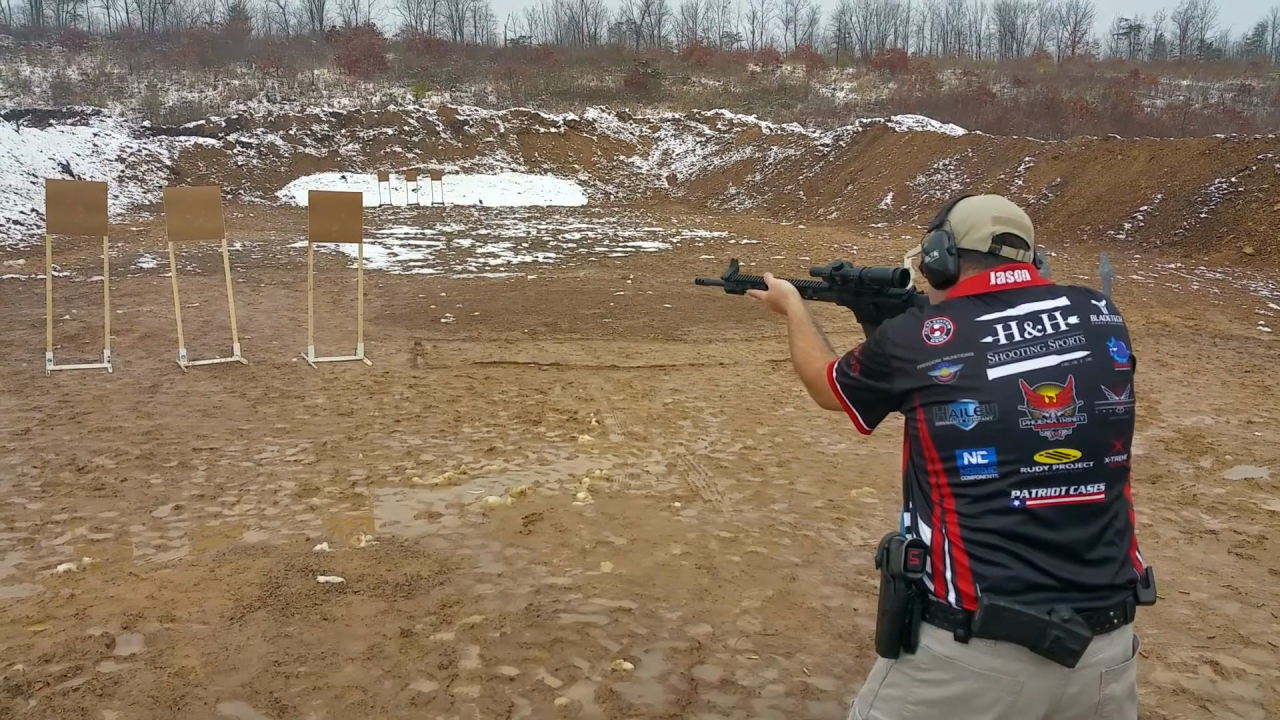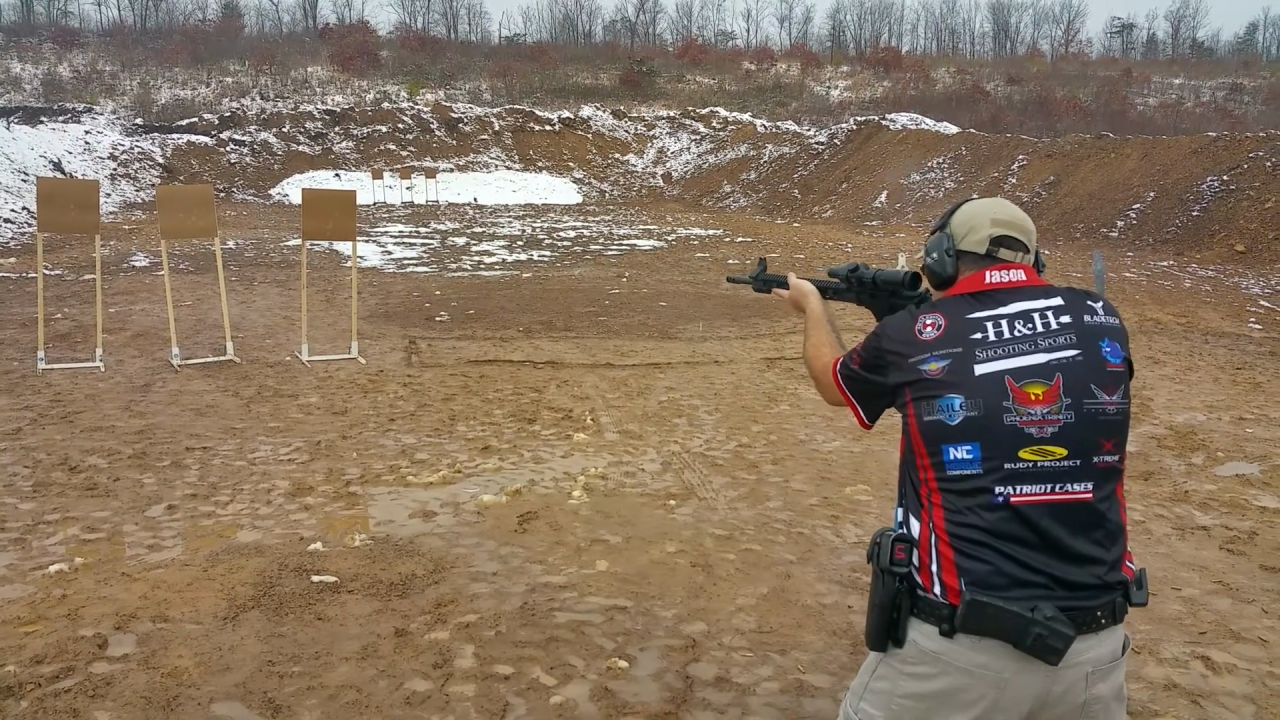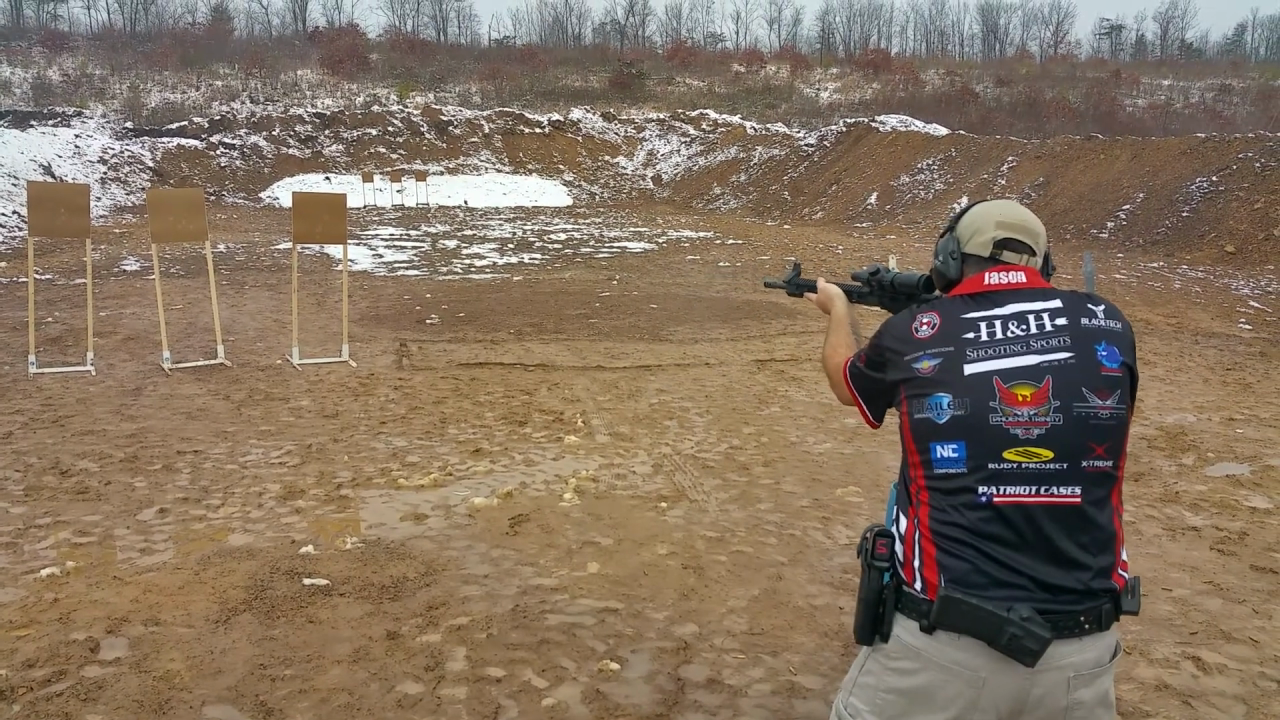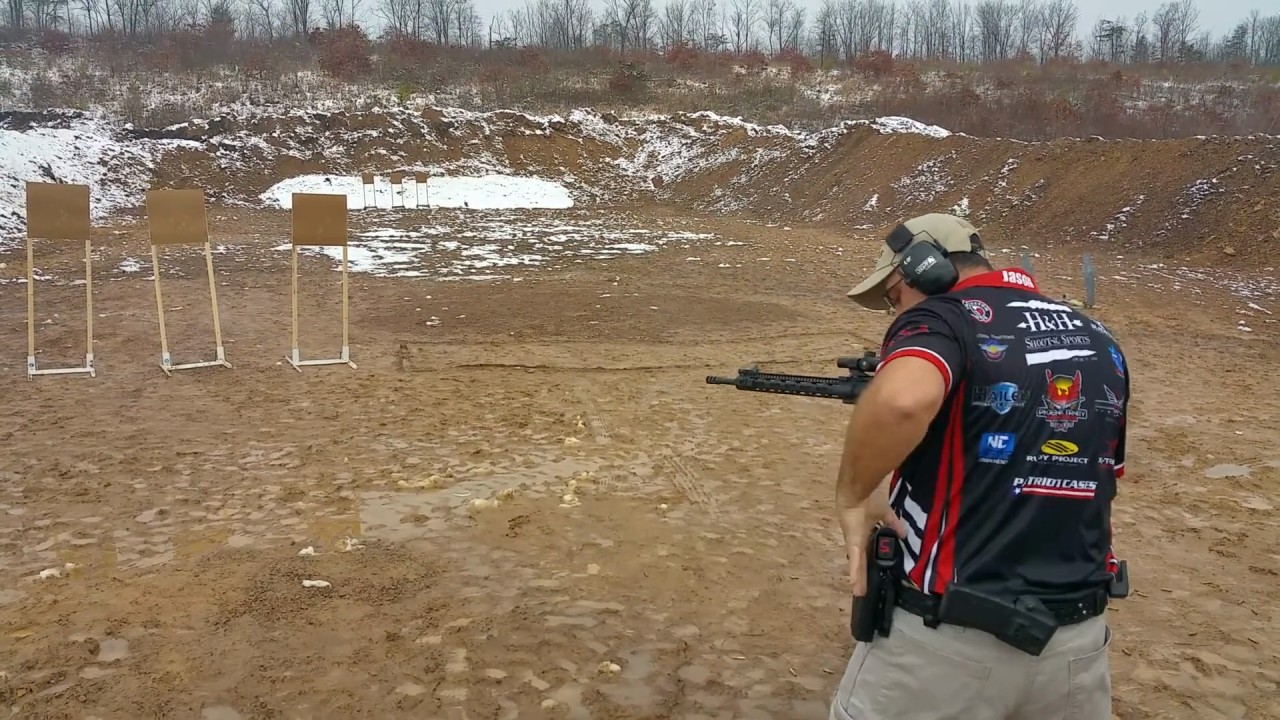
dt=1s
person 1, frame 1
left shoulder: (915, 339)
right shoulder: (1100, 318)
left elbow: (828, 387)
left wrist: (791, 303)
left hip: (970, 653)
right hip: (1102, 648)
person 1, frame 2
left shoulder: (912, 335)
right shoulder: (1100, 321)
left elbow: (833, 382)
left wrist: (811, 302)
left hip: (957, 647)
right hip: (1092, 646)
person 1, frame 3
left shoulder: (914, 333)
right shoulder: (1106, 325)
left elbow: (847, 381)
left wrist: (837, 307)
left hip: (941, 645)
right hip: (1079, 650)
person 1, frame 4
left shoulder: (938, 319)
right shoulder: (1098, 340)
left elbow: (902, 399)
left wrist: (853, 497)
left hip: (944, 638)
right hip: (1073, 640)
